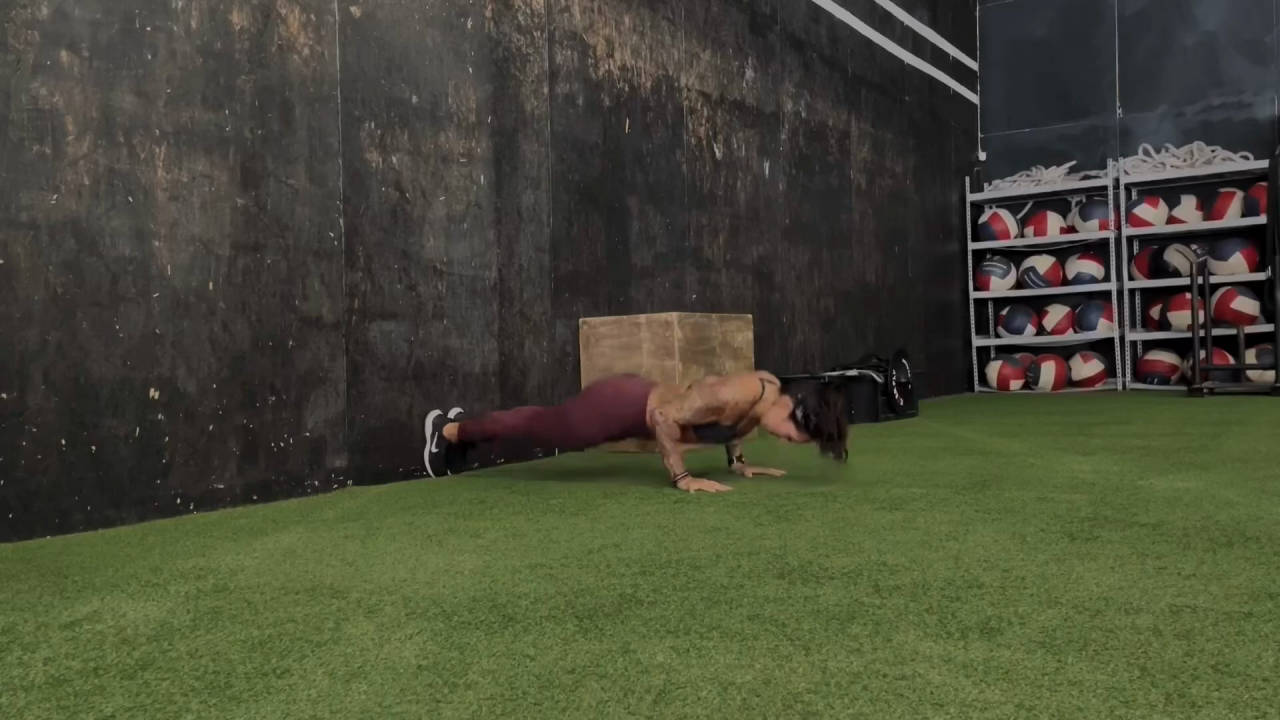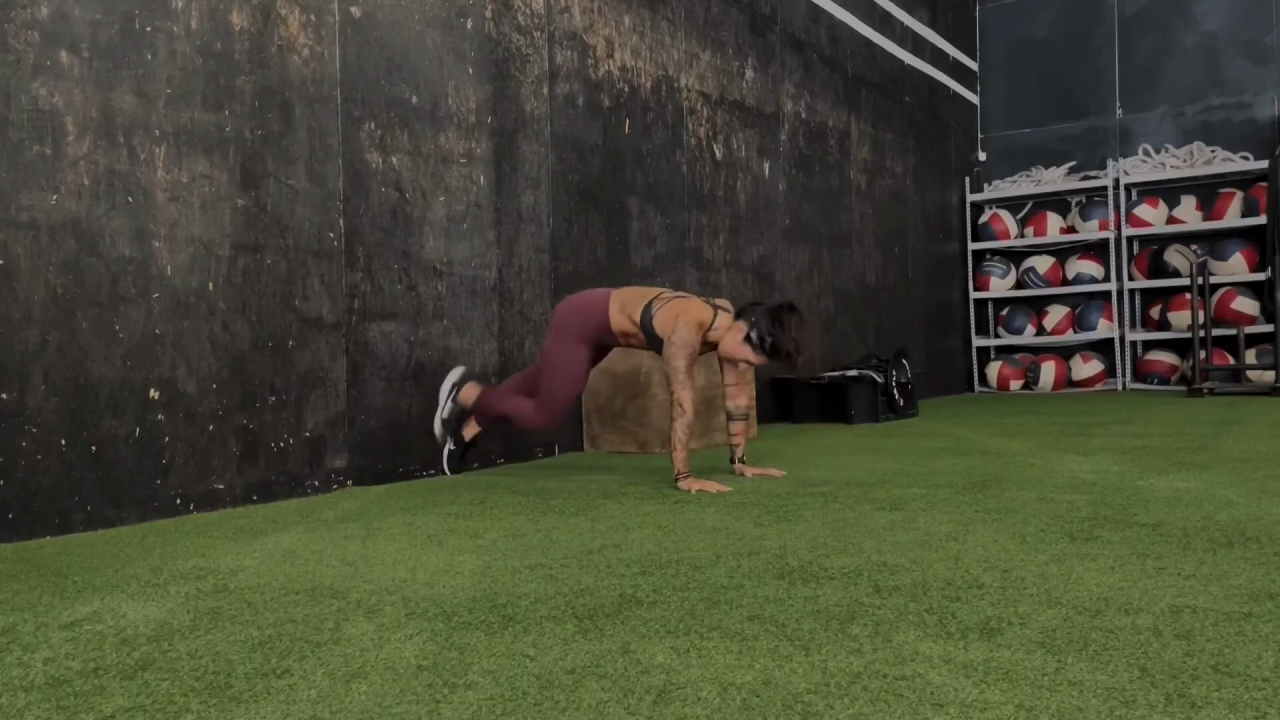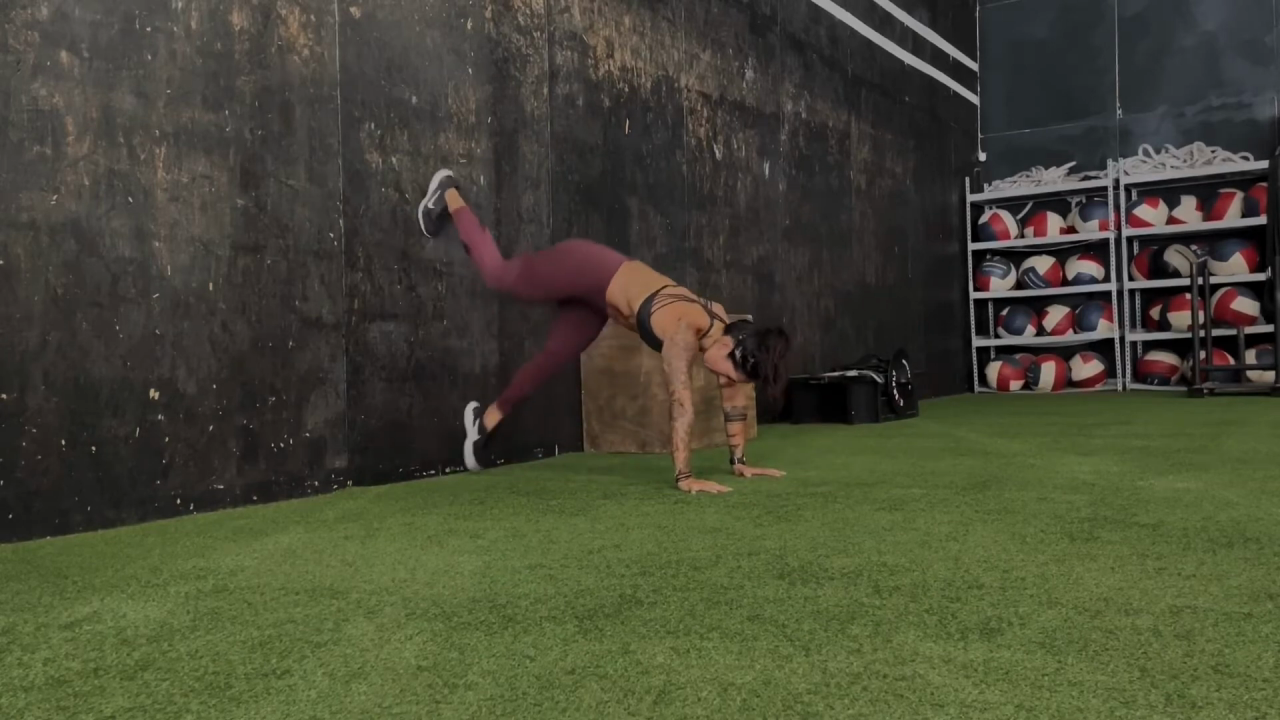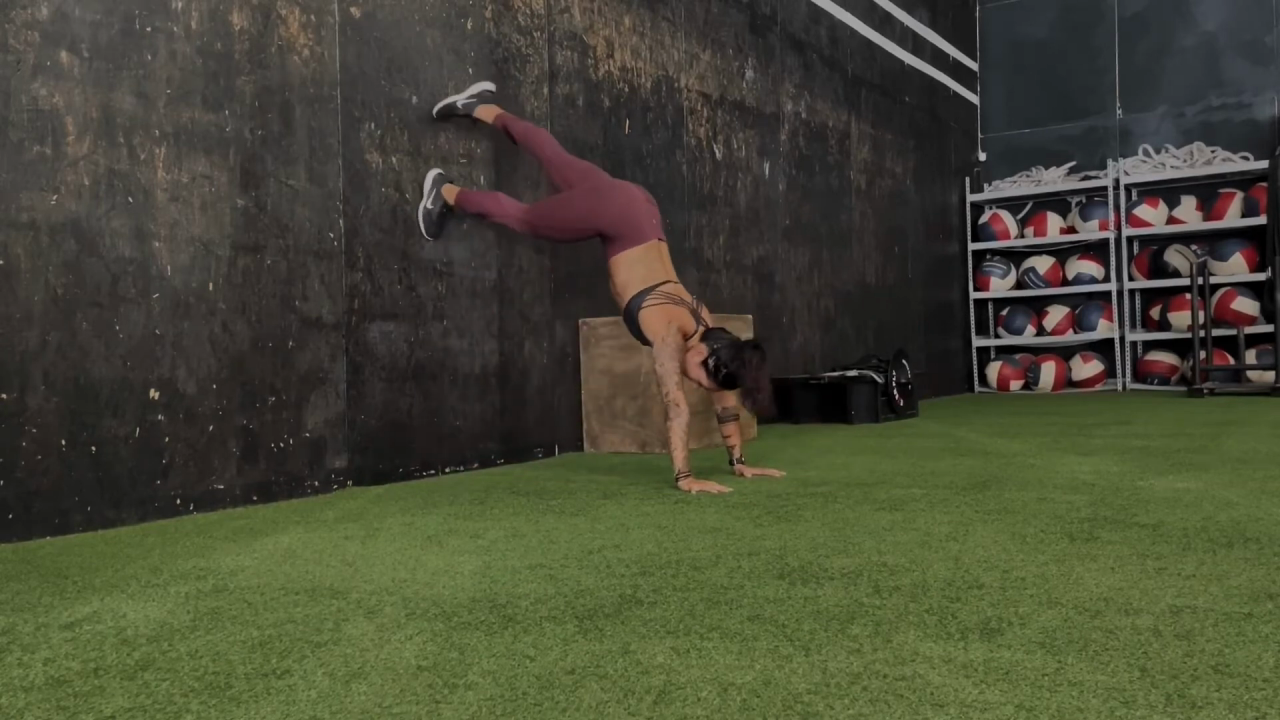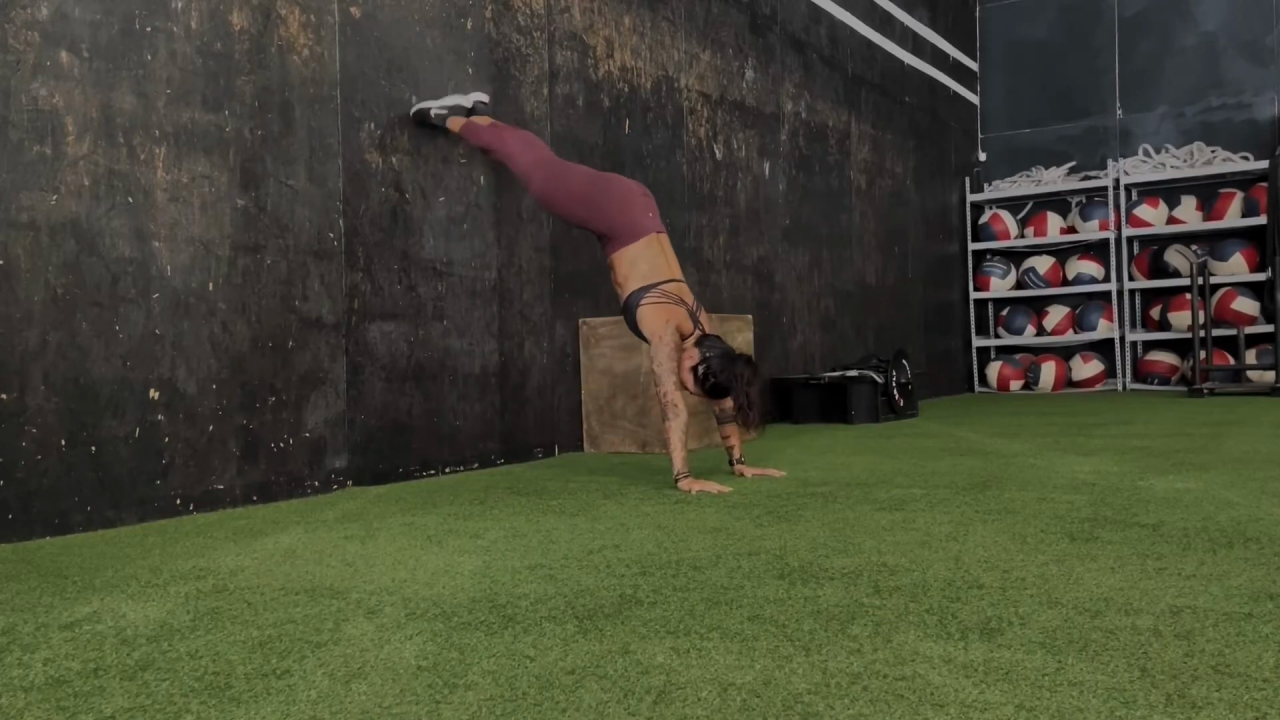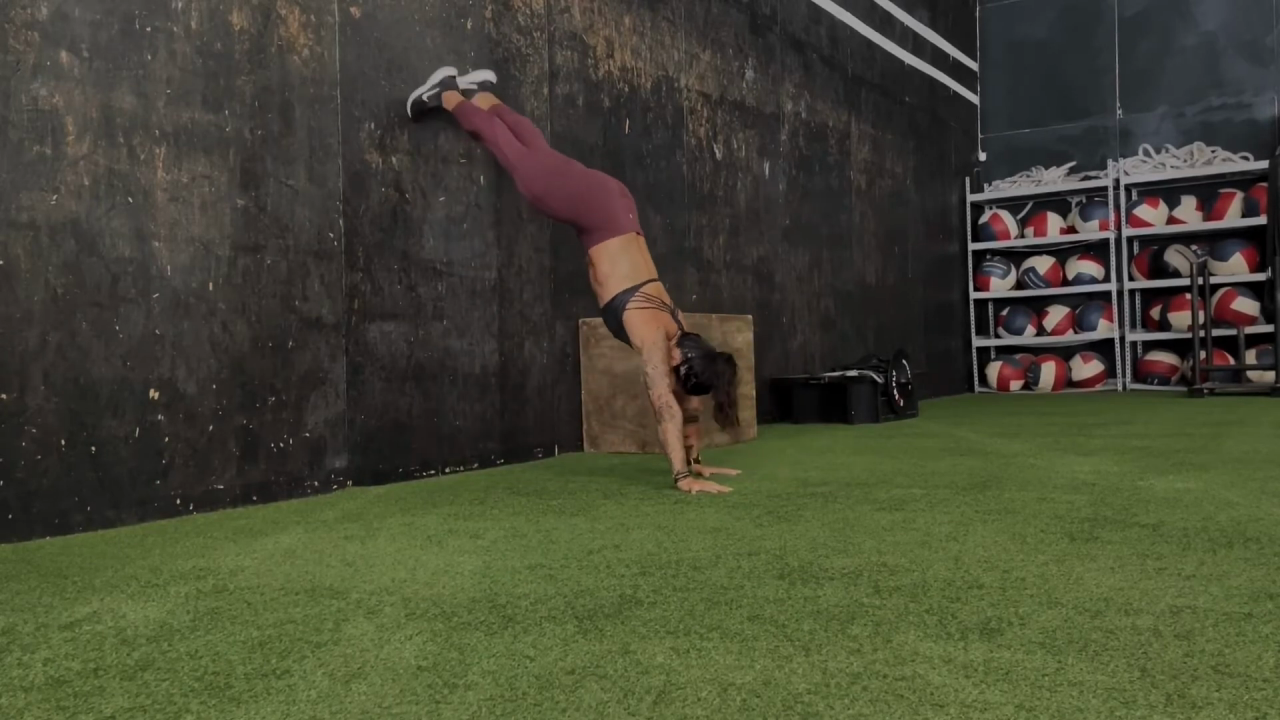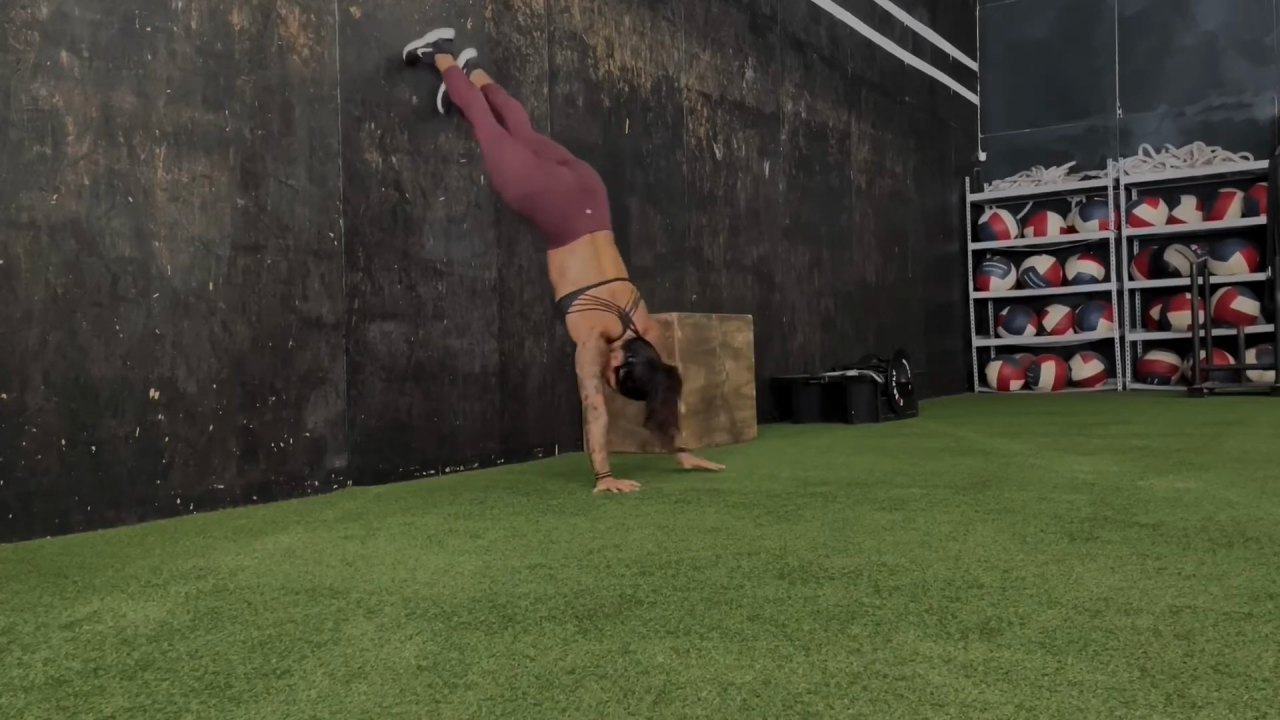
dt=0.7s
person 1, frame 1
left shoulder: (768, 390)
right shoulder: (741, 396)
right elbow: (665, 414)
left wrist: (737, 459)
right wrist: (682, 477)
left hip: (638, 399)
right hip: (621, 407)
left knee: (541, 420)
right knee: (528, 425)
left ankle: (461, 423)
right ankle: (447, 429)
person 1, frame 2
left shoulder: (733, 325)
right shoulder: (689, 327)
left elbow: (738, 395)
right elbow: (682, 403)
left wrist: (739, 461)
right wrist: (684, 476)
left hip: (604, 327)
right hip: (581, 319)
left knee: (536, 384)
right knee: (543, 417)
left ankle: (464, 428)
right ankle: (465, 393)
person 1, frame 3
left shoulder: (726, 331)
right shoulder: (686, 331)
left elbow: (734, 398)
right elbow: (681, 404)
left wrist: (740, 461)
right wrist: (685, 477)
left hip: (604, 288)
right hip: (584, 270)
left knee: (552, 359)
right knee: (498, 273)
left ankle: (486, 420)
right ankle: (450, 195)
person 1, frame 4
left shoulder: (710, 332)
right shoulder: (670, 332)
left elbow: (725, 400)
right elbow: (676, 404)
left wrist: (738, 461)
right wrist: (685, 477)
left hip: (635, 207)
right hip: (616, 210)
left knee: (557, 157)
right knee: (523, 218)
left ankle: (484, 108)
right ankle: (445, 193)
person 1, frame 5
left shoulder: (704, 331)
right shoulder: (667, 329)
left elbow: (724, 401)
right elbow: (672, 404)
left wrist: (739, 462)
right wrist: (684, 476)
left hip: (634, 202)
right hip: (614, 209)
left knee: (548, 164)
right knee: (525, 161)
left ankle: (478, 116)
right ankle: (454, 117)
person 1, frame 6
left shoulder: (677, 332)
right shoulder: (653, 332)
left elbow: (687, 402)
right elbow: (667, 406)
left wrist: (695, 463)
right wrist: (683, 476)
left hip: (611, 203)
right hip: (598, 209)
left knee: (543, 156)
right knee: (518, 158)
left ankle: (482, 94)
right ankle: (448, 94)
person 1, frame 7
left shoulder: (641, 327)
right shoulder: (594, 332)
left elbow: (662, 389)
right elbow: (593, 405)
left wrist: (681, 451)
right wrist: (604, 476)
left hip: (584, 187)
right hip: (557, 201)
left knee: (525, 137)
right knee: (490, 132)
left ankle: (474, 73)
right ankle: (442, 55)
